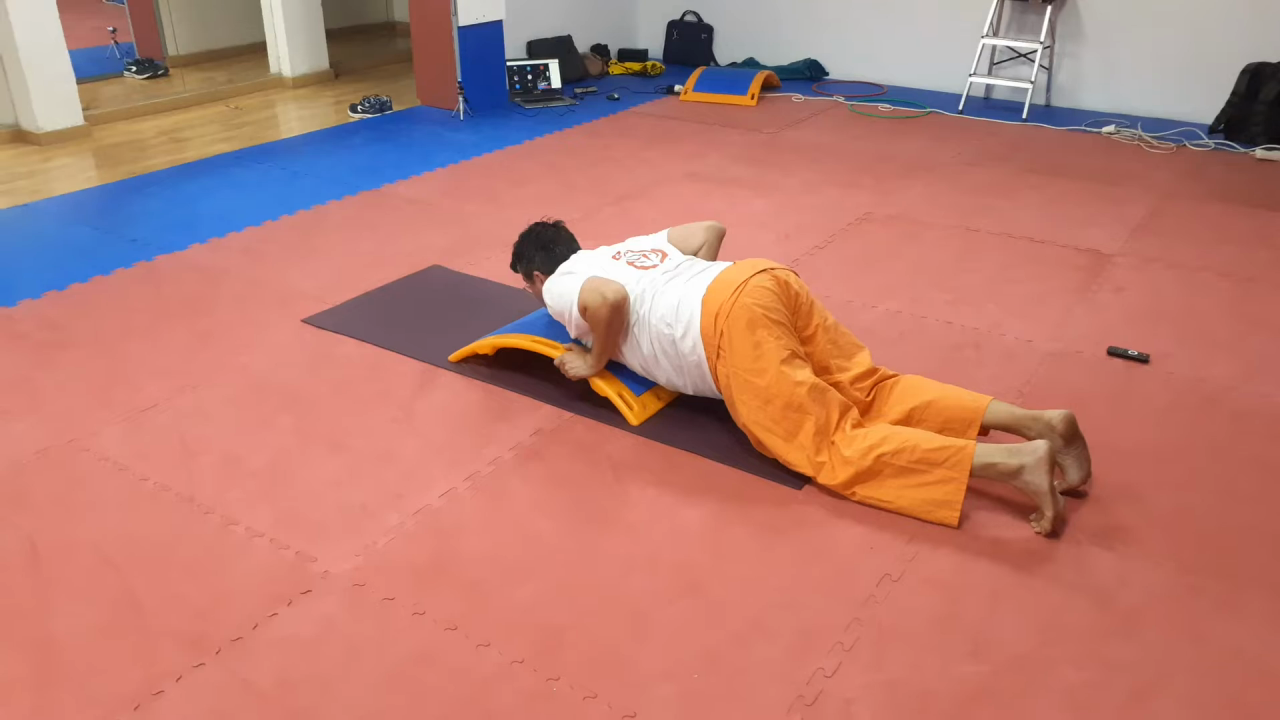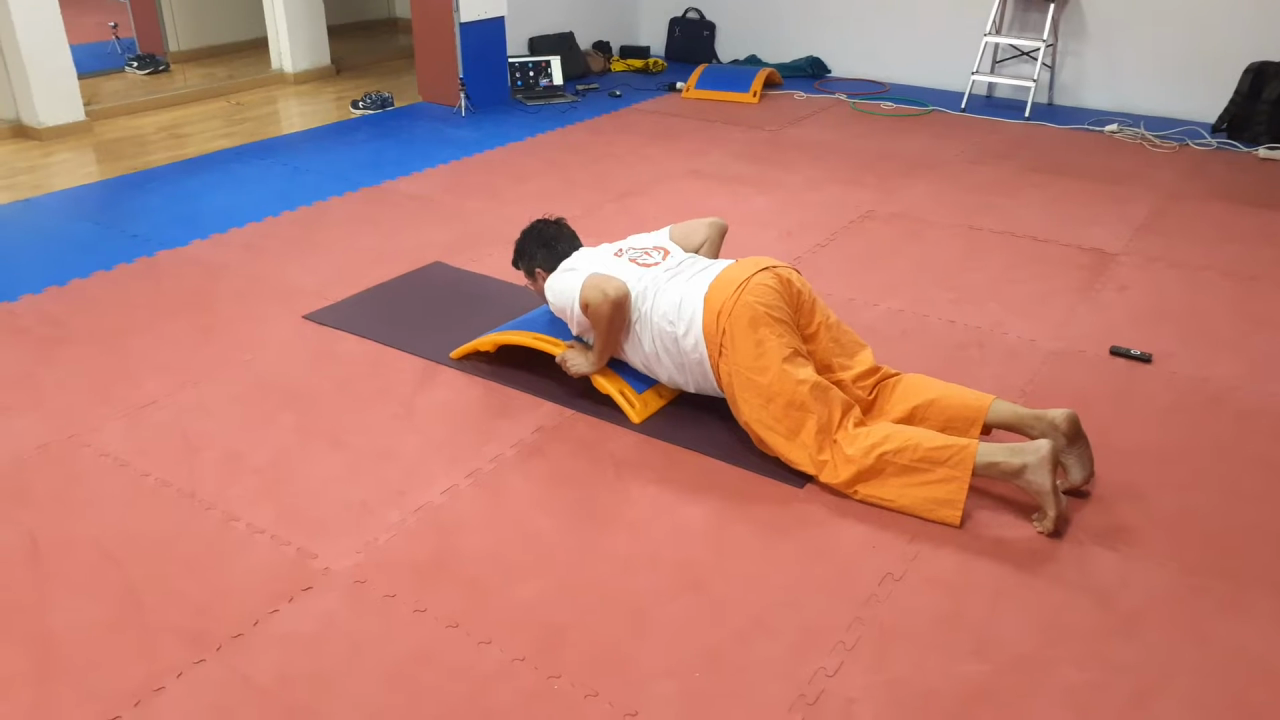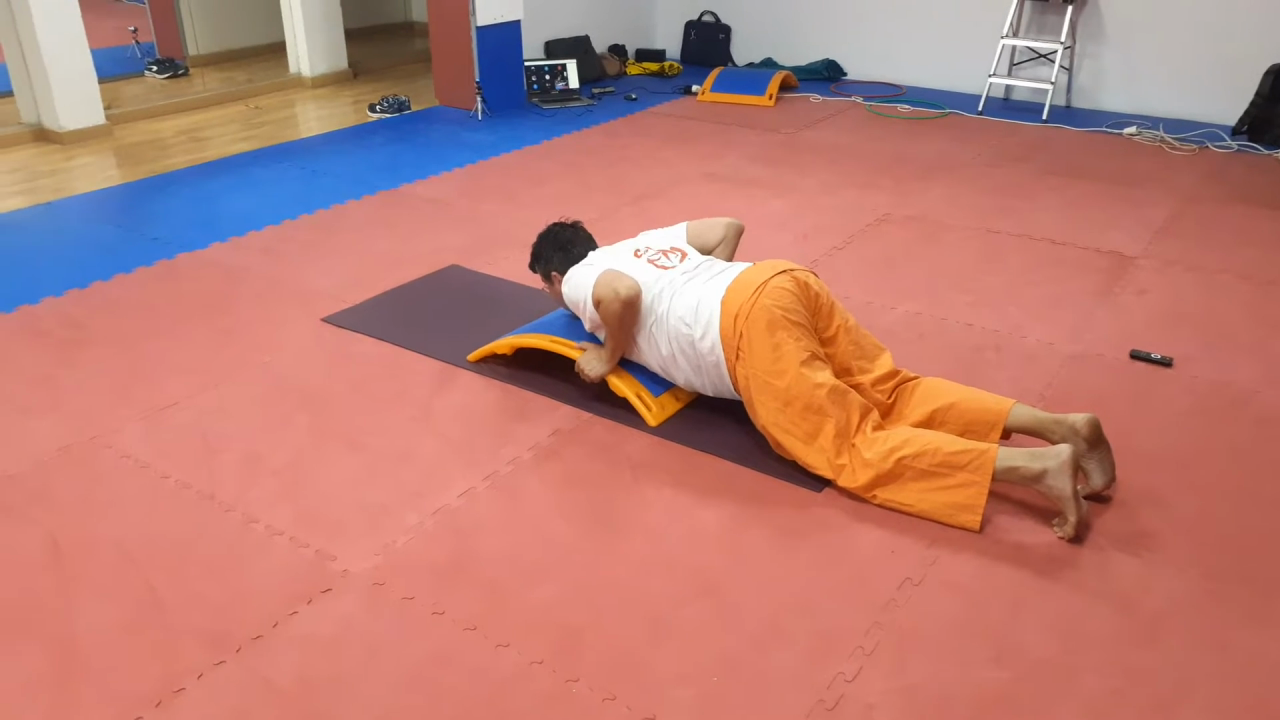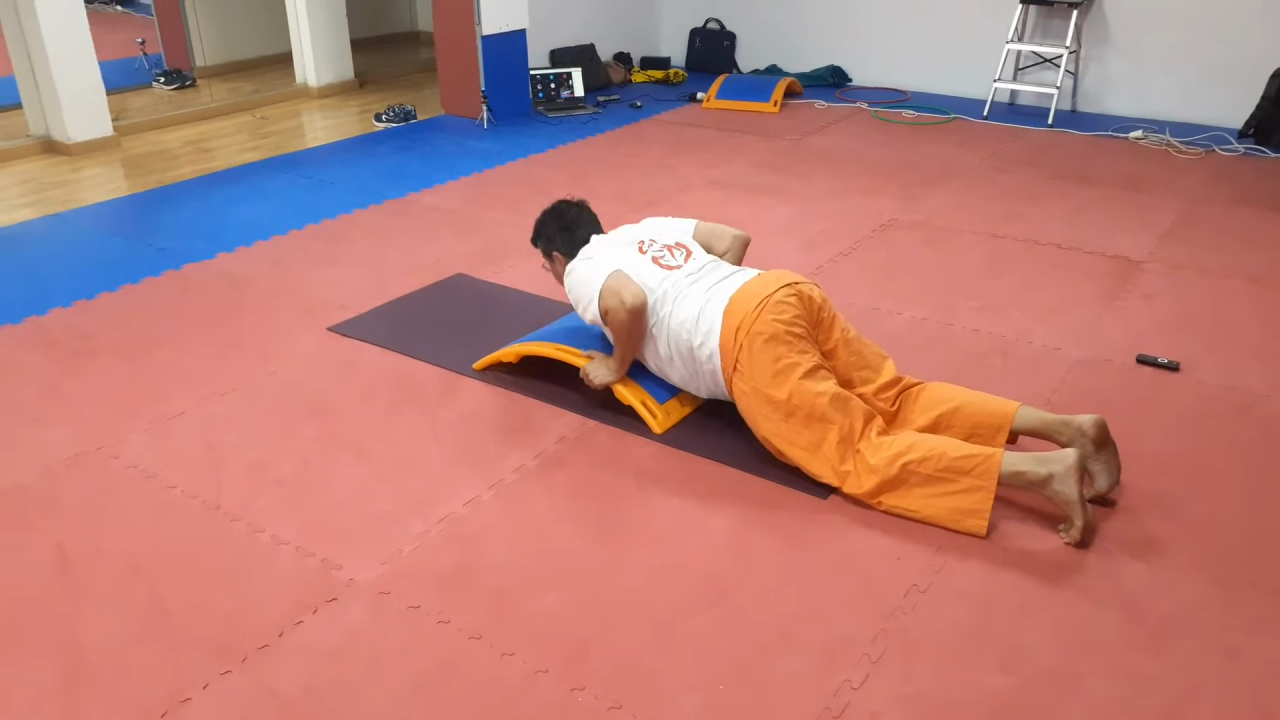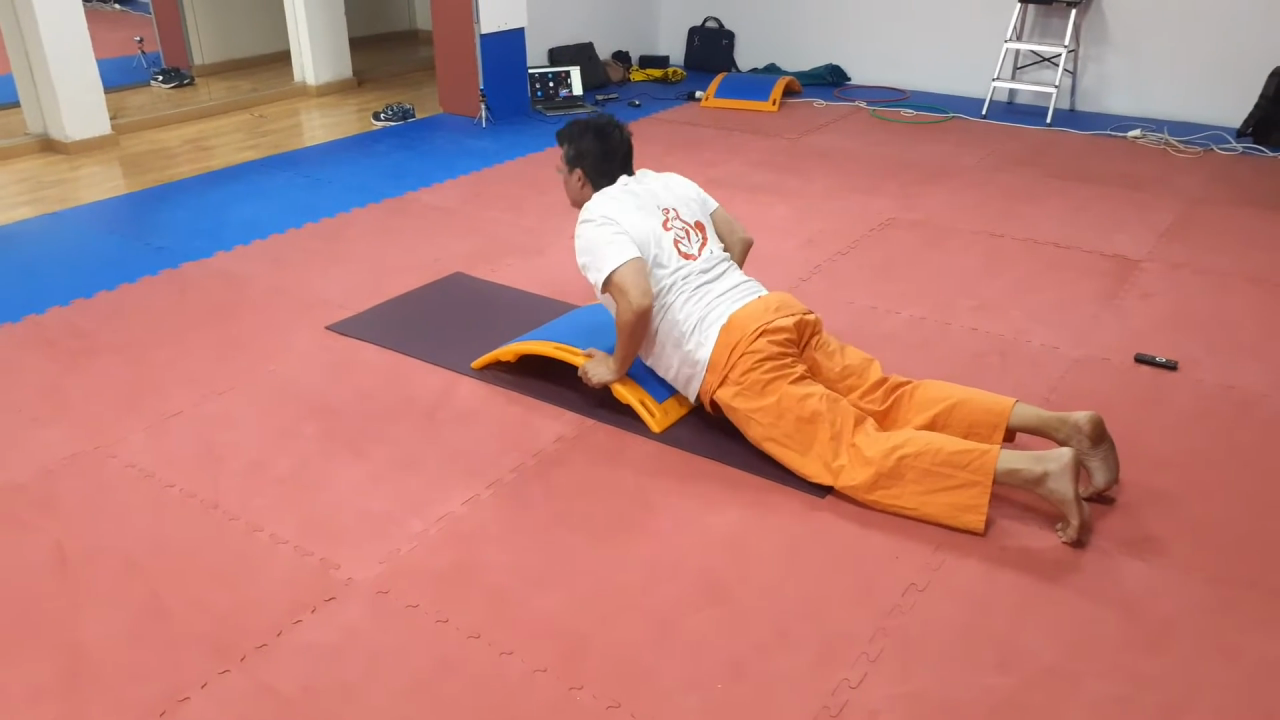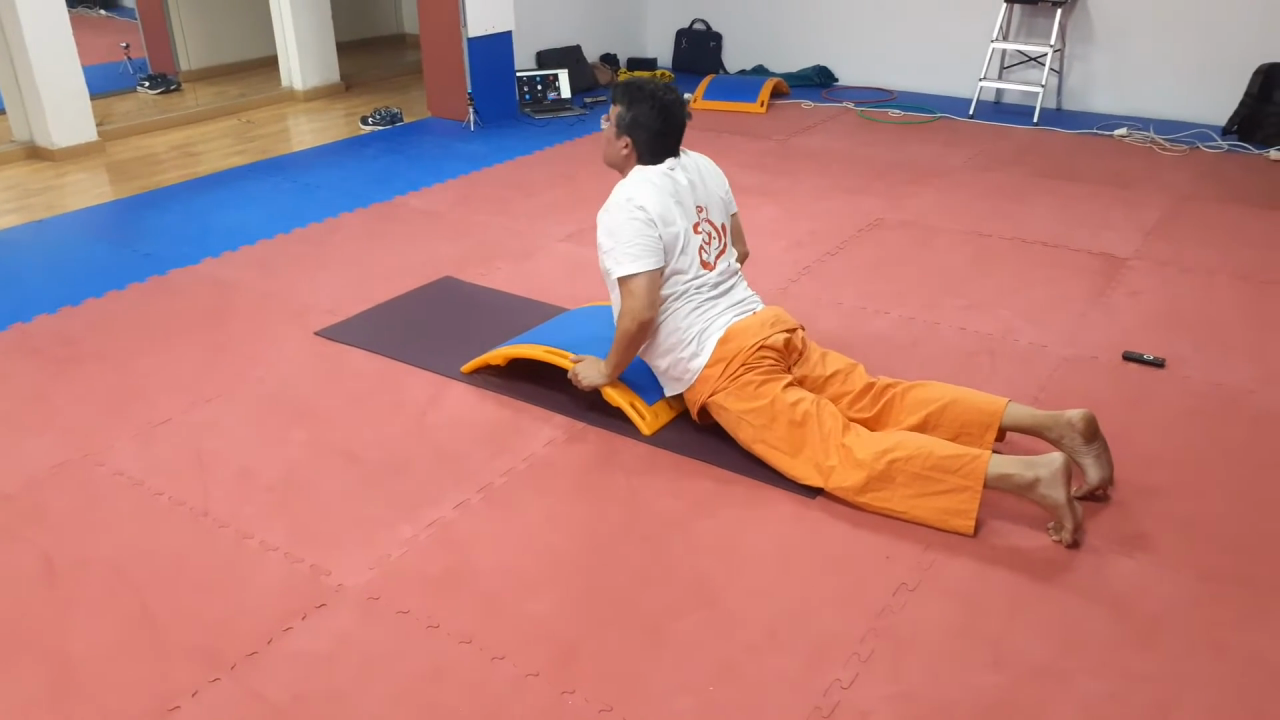
dt=0.5s
person 1, frame 1
left shoulder: (559, 287)
right shoulder: (625, 247)
left elbow: (606, 299)
right elbow: (710, 229)
left wrist: (596, 360)
left hip: (731, 323)
right hip: (763, 277)
left knee: (836, 446)
right knee: (875, 393)
left ankle: (1017, 462)
right ankle: (1038, 423)
person 1, frame 2
left shoulder: (563, 284)
right shoulder: (624, 246)
left elbow: (609, 295)
right elbow: (713, 227)
left wrist: (598, 357)
left hip: (734, 321)
right hip: (764, 275)
left knee: (837, 446)
right knee: (875, 392)
left ankle: (1020, 460)
right ankle: (1041, 422)
person 1, frame 3
left shoulder: (580, 281)
right shoulder: (641, 242)
left elbow: (620, 293)
right elbow: (728, 226)
left wrist: (609, 357)
left hip: (751, 325)
right hip: (782, 279)
left knee: (854, 449)
right knee: (895, 395)
left ankle: (1040, 465)
right ankle: (1061, 426)
person 1, frame 4
left shoulder: (581, 271)
right shoulder: (648, 226)
left elbow: (629, 303)
right elbow: (735, 239)
left wrist: (618, 365)
left hip: (748, 339)
right hip: (783, 292)
left knee: (859, 455)
right knee: (898, 401)
left ankle: (1045, 471)
right ankle: (1069, 428)
person 1, frame 5
left shoulder: (595, 222)
right shoulder: (668, 182)
left elbow: (637, 301)
left wrist: (618, 365)
left hip: (738, 359)
right hip: (776, 312)
left knee: (854, 454)
right knee: (894, 401)
left ankle: (1037, 469)
right ankle: (1063, 425)
person 1, frame 6
left shoulder: (627, 205)
right shoulder: (701, 167)
left elbow: (640, 311)
left wrist: (609, 370)
left hip: (721, 367)
right hip: (765, 327)
left knee: (843, 457)
right knee: (883, 402)
left ankle: (1028, 473)
right ankle: (1055, 423)
